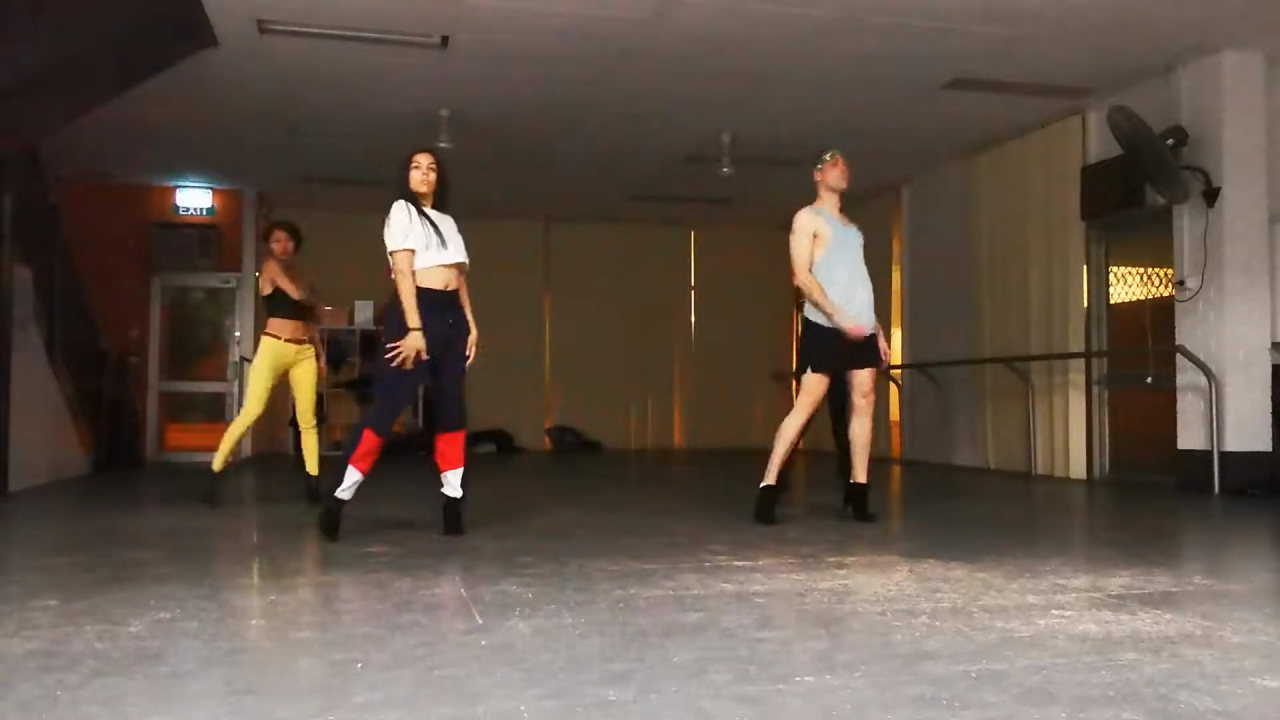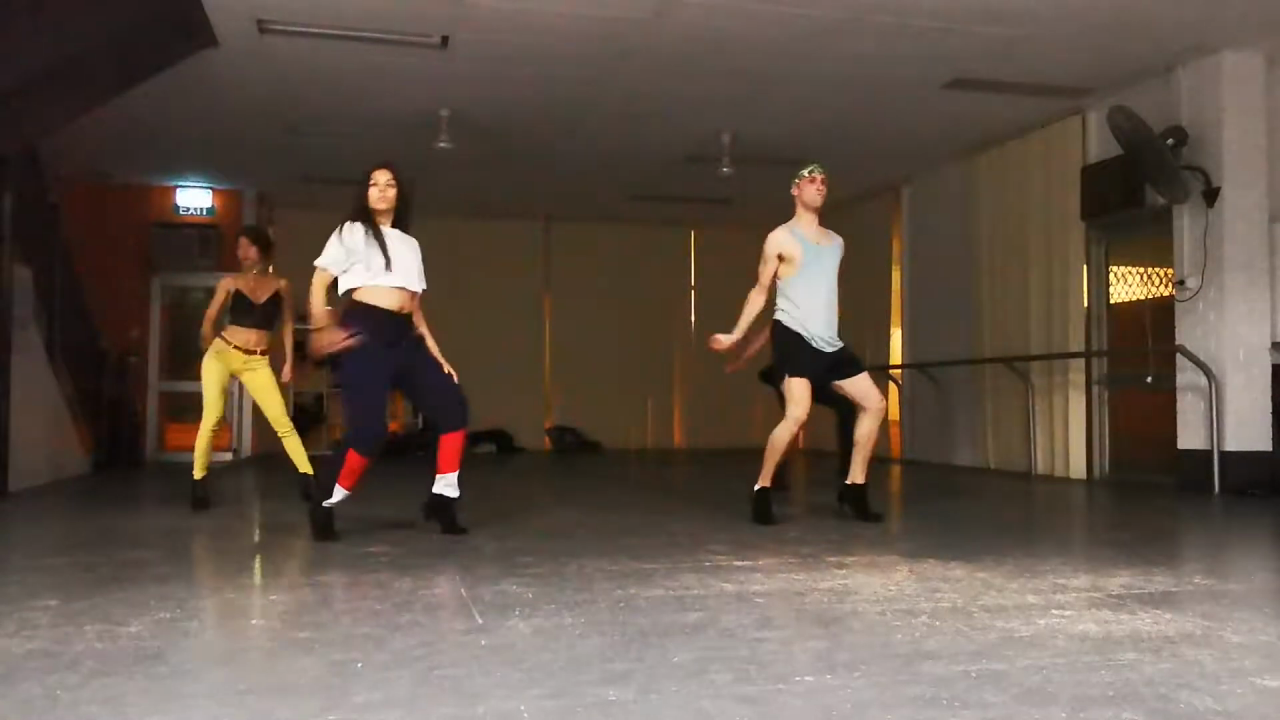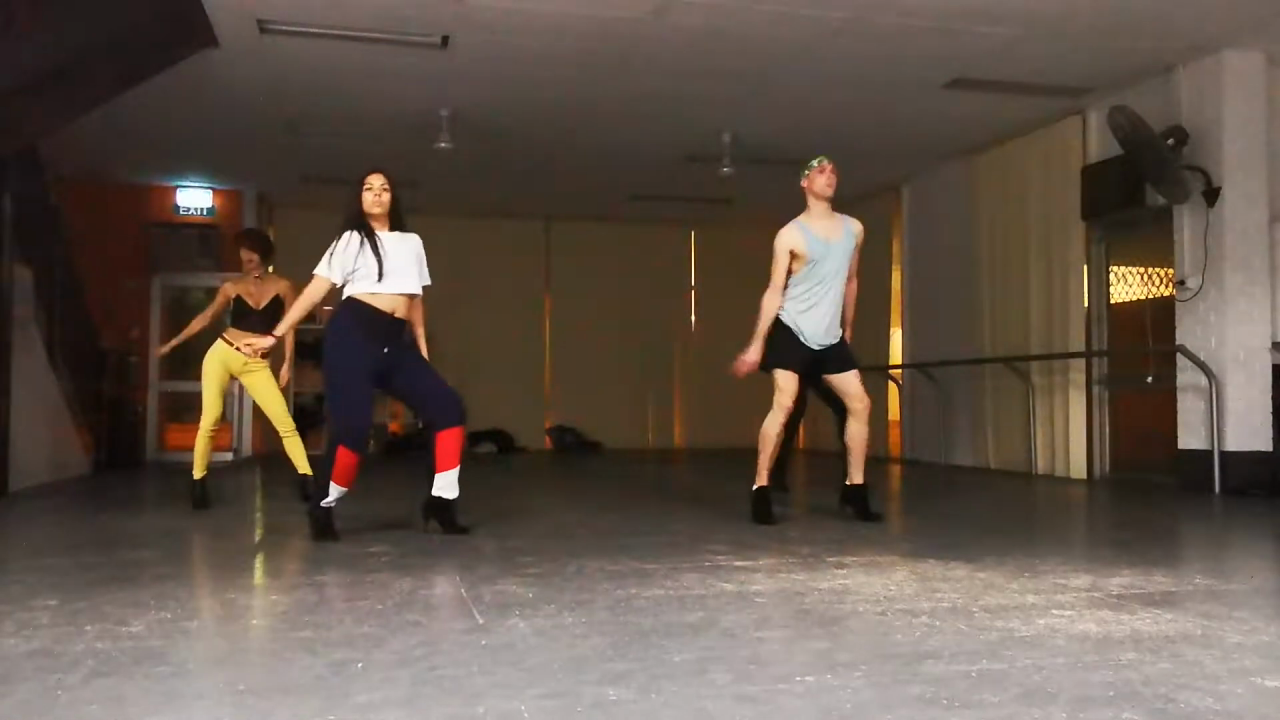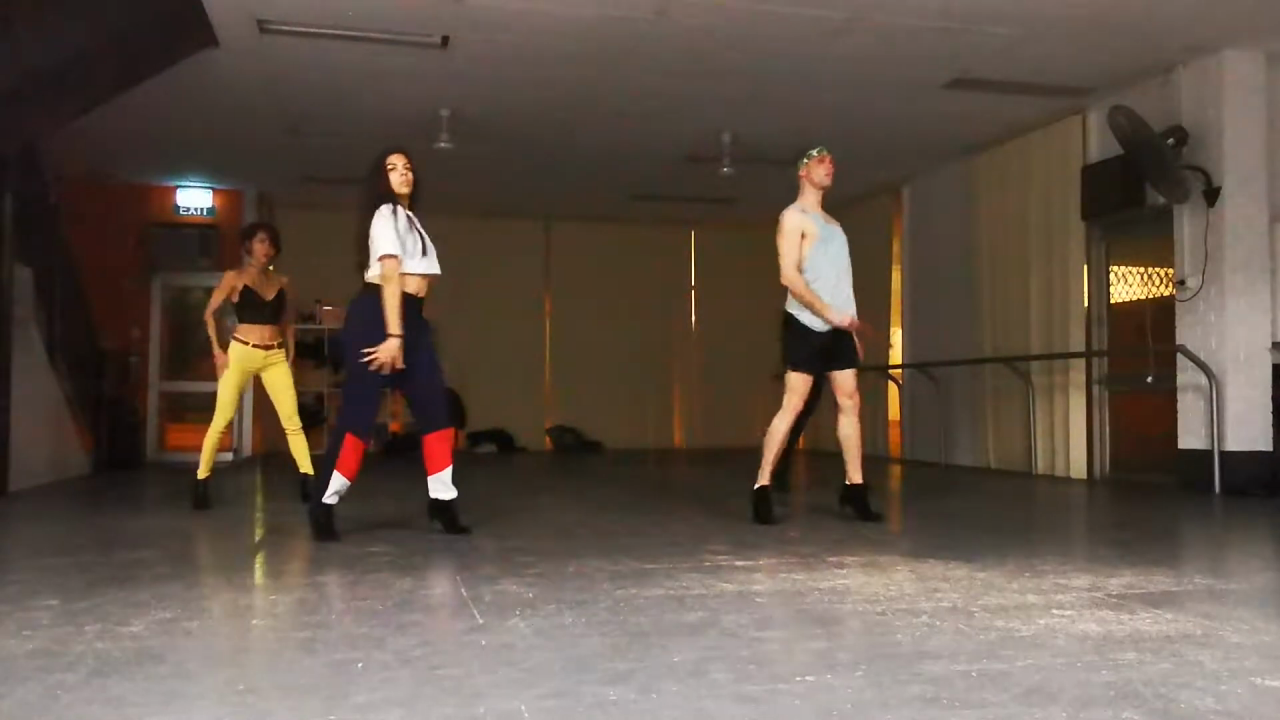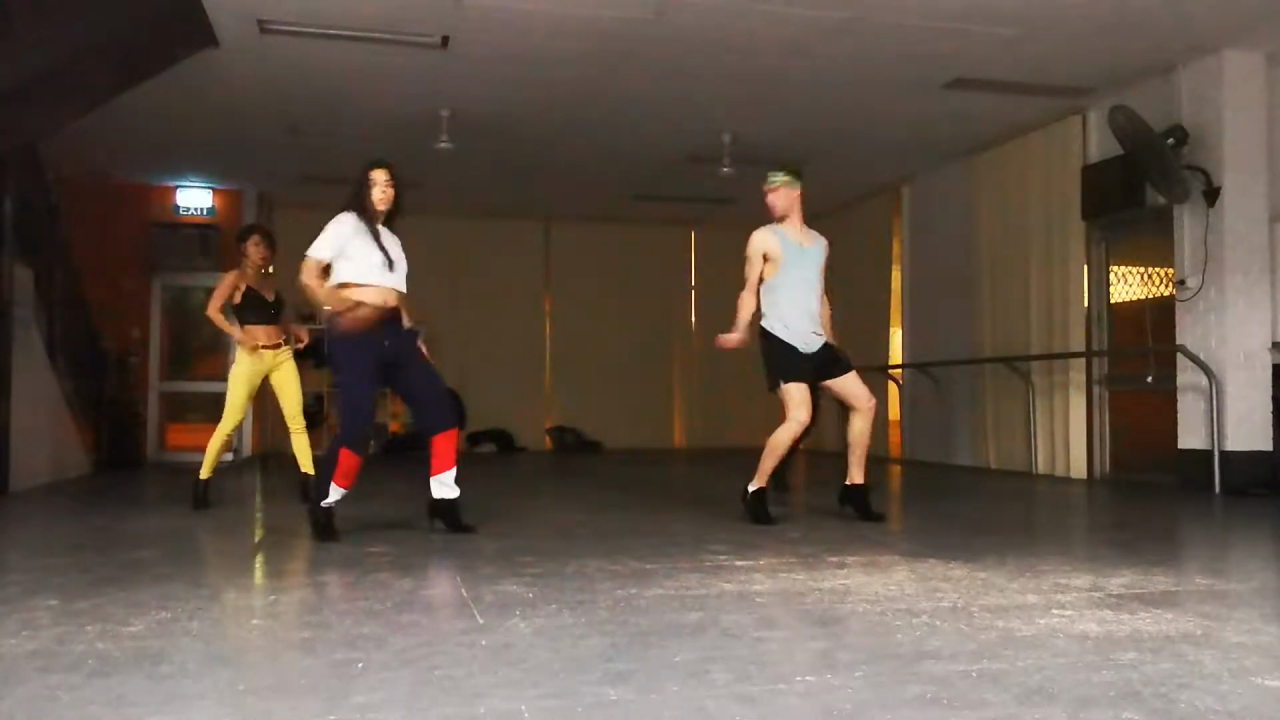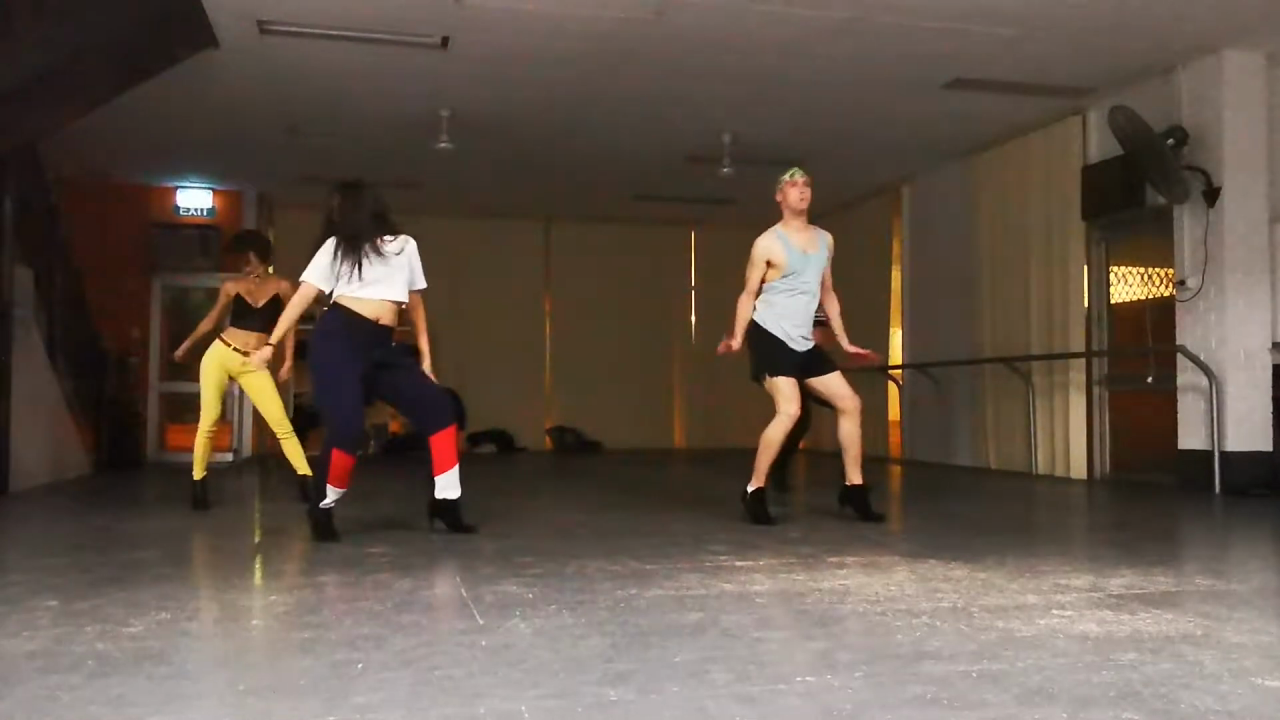
dt=0.4s
person 1, frame 1
left shoulder: (447, 222)
right shoulder: (402, 210)
right elbow: (401, 272)
left wrist: (471, 324)
right wrist: (413, 328)
left hip: (449, 315)
right hip: (413, 315)
left knee: (450, 407)
right knee: (389, 404)
left ankle: (452, 500)
right ankle: (339, 497)
person 1, frame 2
left shoulder: (410, 243)
right shoulder: (352, 232)
right elbow: (318, 284)
left wrist: (435, 351)
right wrist: (323, 325)
left hip: (404, 338)
right hip: (365, 334)
left knee: (451, 407)
right knee: (369, 429)
left ankle: (442, 498)
right ankle: (325, 505)
person 1, frame 3
left shoulder: (412, 242)
right shoulder: (351, 239)
right elbow: (316, 289)
left wrist: (424, 356)
right wrist: (276, 335)
left hip: (395, 341)
right hip: (352, 334)
left knee: (446, 406)
right knee: (354, 425)
left ankle: (441, 500)
right ankle: (322, 507)
person 1, frame 4
left shoulder: (407, 216)
right shoulder: (387, 212)
right elbow: (390, 276)
left wrist: (406, 332)
right wrist: (394, 336)
left hip: (409, 320)
right hip: (375, 316)
left knee: (434, 407)
right knee: (359, 410)
left ankle: (442, 501)
right ankle: (323, 504)
person 1, frame 5
left shoulder: (392, 238)
right shoulder: (348, 224)
right elbow: (309, 273)
left wrist: (413, 338)
right wrist: (340, 307)
left hip: (393, 333)
right hip: (356, 334)
left knee: (438, 409)
right knee: (356, 422)
left ankle: (443, 500)
right ankle: (323, 507)
person 1, frame 6
left shoulder: (404, 246)
right shoulder: (337, 247)
left elbow: (414, 304)
right elbow: (304, 295)
left wrist: (425, 359)
right wrist: (270, 345)
left hip: (381, 347)
right hip: (337, 340)
left knee: (435, 407)
right knee: (346, 428)
left ankle: (444, 503)
right ankle: (321, 509)
person 2, frame 1
left shoulder: (851, 229)
right shoulder: (807, 218)
right elbow: (802, 276)
left wrist: (878, 333)
right wrist: (840, 318)
left hip: (860, 326)
right hip: (824, 326)
left knee: (863, 403)
right knee: (806, 405)
left ankle: (857, 489)
right ankle: (768, 486)
person 2, frame 2
left shoulder: (837, 242)
right shoulder: (780, 239)
right elbow: (760, 290)
right wrist: (736, 333)
left hip: (830, 342)
right hip: (794, 335)
left knee: (875, 403)
right knee: (798, 414)
left ankle: (854, 487)
right ankle: (762, 490)
person 2, frame 3
left shoulder: (854, 229)
right shoulder: (789, 235)
right elbow: (774, 292)
left wrist: (848, 327)
right wrist: (756, 344)
left hip: (831, 337)
right hip: (792, 332)
left knee: (859, 405)
right knee: (783, 405)
left ankle: (855, 489)
right ankle: (760, 489)
person 2, frame 4
left shoulder: (831, 224)
right shoulder: (793, 216)
right elbow: (790, 276)
left wrist: (848, 323)
right wrist: (831, 313)
left hip: (838, 325)
right hip: (806, 323)
left knee: (849, 401)
right knee: (793, 405)
left ankle: (854, 488)
right ankle: (761, 487)
person 2, frame 5
left shoulder: (819, 242)
right shoulder: (762, 239)
right elbow: (749, 292)
left wrist: (827, 338)
right wrist: (740, 330)
left hip: (818, 342)
right hip: (781, 341)
left knee: (865, 403)
right knee: (799, 417)
left ankle: (854, 487)
right ankle: (755, 490)
person 2, frame 6
left shoulder: (826, 240)
right shoulder: (768, 243)
right elbow: (749, 295)
left wrist: (844, 340)
right wrist: (738, 337)
left hip: (806, 342)
right hip: (770, 336)
left knee: (849, 404)
right knee: (789, 410)
left ankle: (854, 489)
right ankle: (755, 491)
person 3, frame 1
left shoulder: (298, 277)
right shoulder: (270, 267)
right elbow: (296, 295)
left wrist: (320, 353)
right wrist: (310, 297)
left hip: (304, 351)
right hip: (273, 348)
left knee: (307, 419)
right knee: (251, 412)
left ankle: (313, 482)
right ankle: (215, 471)
person 3, frame 2
left shoulder: (279, 284)
right shoulder: (230, 282)
left elbow: (287, 326)
right elbow: (210, 317)
left wrist: (289, 361)
right wrist: (208, 338)
left hip: (256, 362)
right hip: (222, 354)
left knee: (282, 422)
right knee: (211, 419)
left ankle: (308, 480)
right ankle: (198, 483)
person 3, frame 3
left shoulder: (283, 286)
right shoulder: (231, 287)
right elbow: (206, 316)
left wrist: (287, 363)
right wrist: (172, 344)
left hip: (257, 364)
right hip: (222, 354)
left knee: (285, 422)
right knee: (210, 421)
left ankle: (307, 480)
right ankle: (198, 482)
person 3, frame 4
left shoulder: (281, 281)
right shoulder: (235, 277)
right elbow: (210, 312)
left wrist: (289, 349)
right wrist: (217, 349)
left hip: (276, 357)
right hip: (242, 354)
left knee: (292, 420)
right knee: (222, 420)
left ankle: (308, 480)
right ankle: (201, 481)
person 3, frame 5
left shoulder: (271, 282)
right shoulder: (234, 278)
right elbow: (212, 310)
left wrist: (296, 331)
right wrist: (237, 333)
left hip: (282, 355)
right hip: (251, 358)
left knee: (296, 419)
right knee: (230, 421)
left ankle: (310, 480)
right ankle: (202, 481)
person 3, frame 6
left shoulder: (283, 286)
right shoulder: (232, 286)
right elbow: (212, 318)
left wrist: (289, 359)
right wrist: (186, 345)
left hip: (254, 365)
right hip: (220, 355)
left knee: (281, 423)
right knee: (208, 421)
left ankle: (307, 480)
right ankle: (198, 483)
